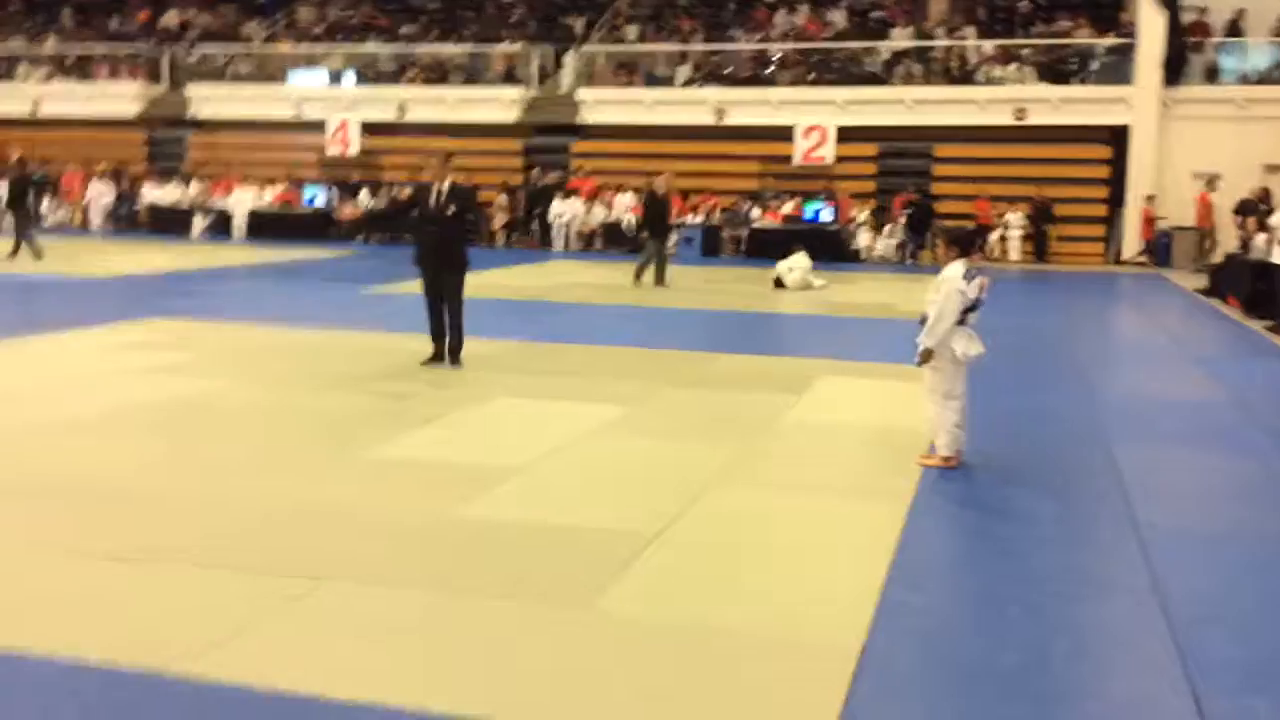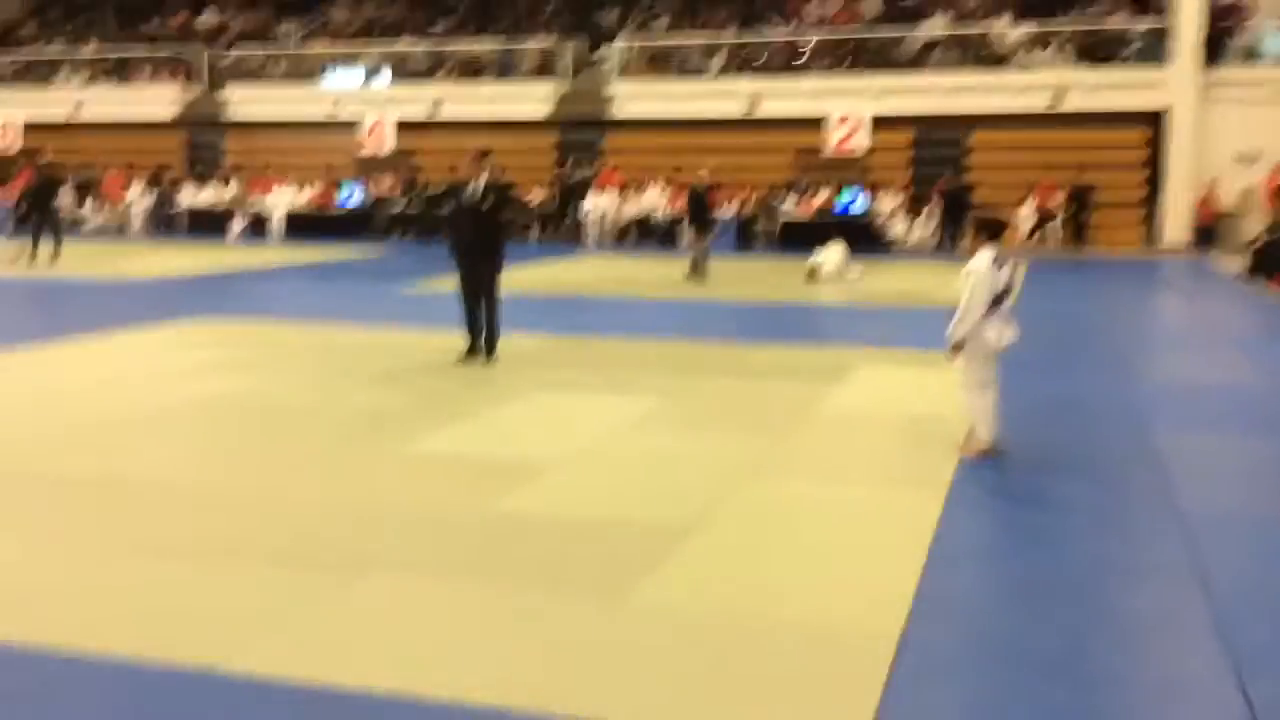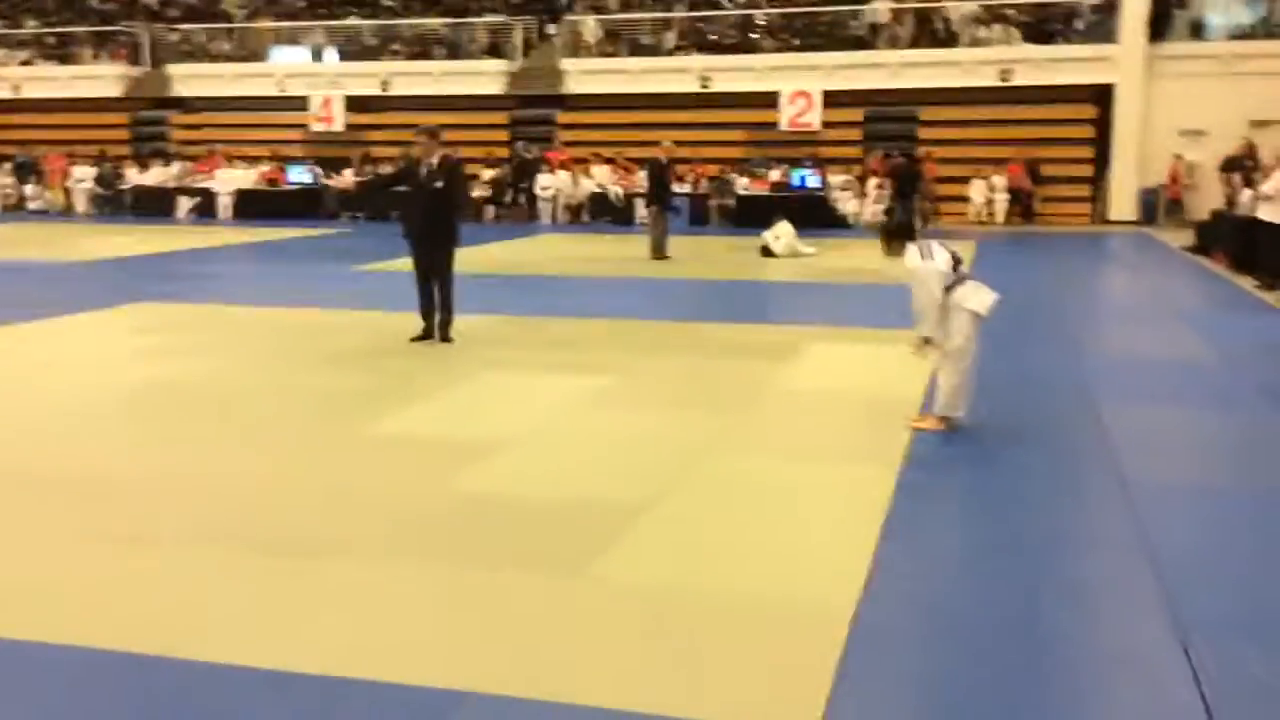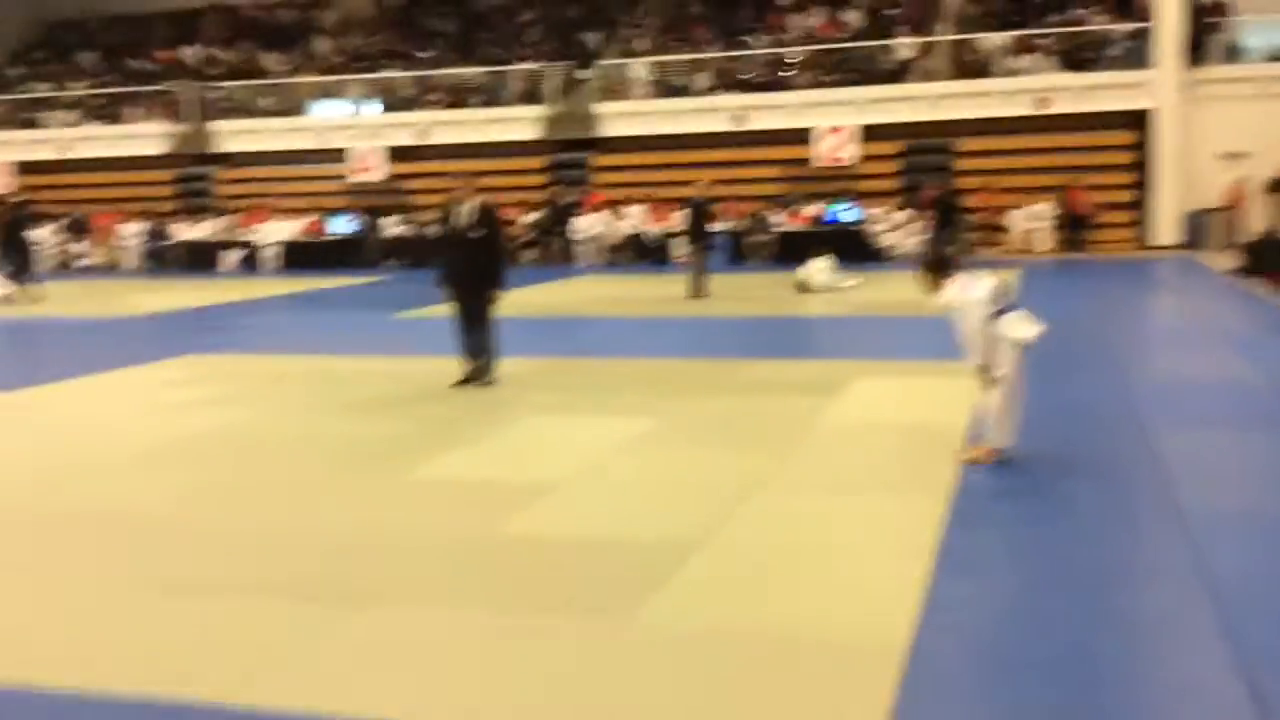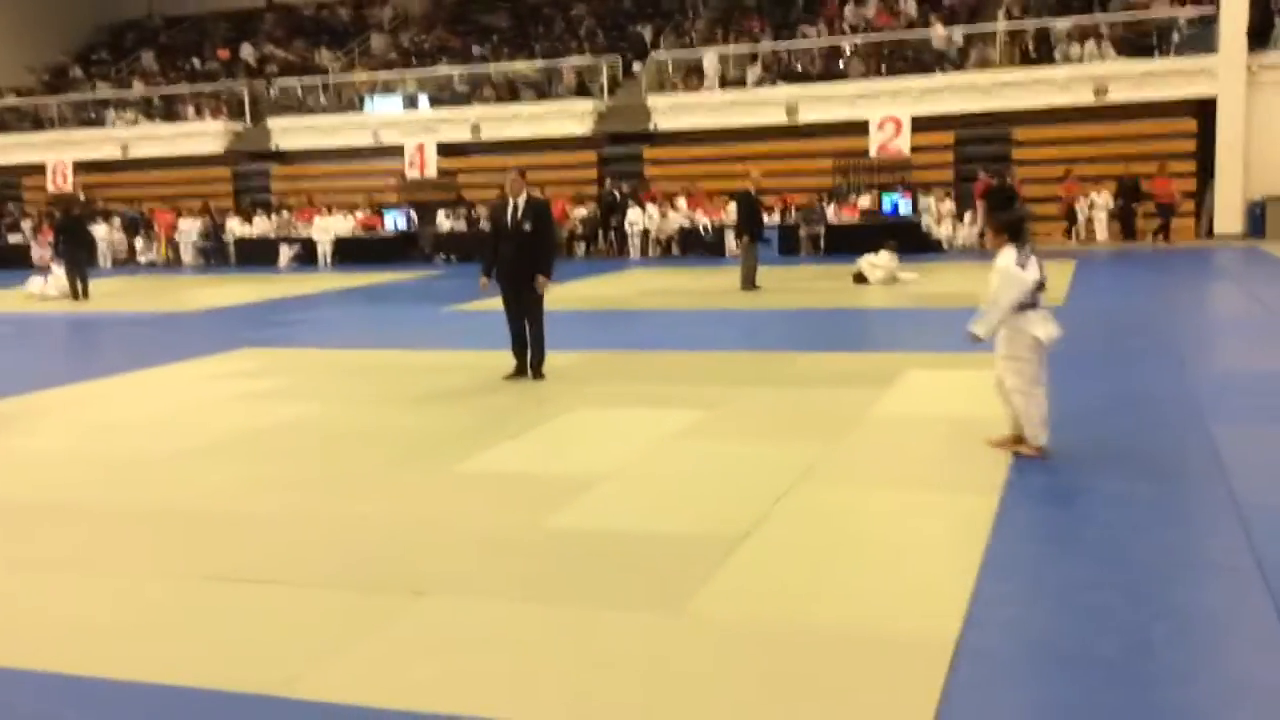
dt=0.4s
person 1, frame 1
left shoulder: (952, 277)
right shoulder: (971, 275)
left elbow: (943, 315)
left wrist: (928, 345)
left hip: (945, 344)
right hip: (956, 340)
left knee: (942, 397)
right knee: (953, 396)
left ankle: (947, 453)
right ankle: (953, 447)
person 1, frame 2
left shoulder: (981, 265)
right shoulder: (1006, 262)
left elbow: (973, 305)
right elbow: (1006, 299)
left wrist: (959, 336)
left hip: (979, 333)
right hip: (992, 329)
left knee: (977, 385)
right knee: (984, 384)
left ankle: (984, 439)
right ankle: (985, 434)
person 1, frame 3
left shoulder: (915, 262)
right shoulder: (925, 249)
left elbow: (929, 299)
left wrist: (926, 334)
left hip: (961, 305)
right hip: (963, 300)
left knee: (955, 363)
right knee: (951, 361)
left ankle: (944, 416)
right ankle: (947, 412)
person 1, frame 4
left shoulder: (956, 294)
right shoulder: (969, 281)
left elbow: (972, 329)
left wrist: (980, 364)
left hip: (1004, 335)
right hip: (1008, 329)
left knee: (999, 391)
right knee: (1004, 390)
left ankle: (994, 446)
right ankle: (996, 443)
person 1, frame 5
left shoulder: (1007, 264)
right shoulder: (1024, 256)
left elbow: (999, 303)
left wrist: (979, 330)
left hip: (1021, 330)
right hip: (1026, 326)
left knee: (1024, 386)
right knee: (1007, 381)
left ankle: (1036, 442)
right ankle: (1019, 433)
person 2, frame 1
left shoulder: (463, 193)
right shoulder: (422, 191)
left elbow: (475, 219)
right elbow: (396, 210)
right wrist: (362, 215)
left hip: (452, 259)
right hip: (428, 257)
left knee: (453, 305)
right knee: (433, 304)
left ankle: (454, 351)
right ankle: (438, 350)
person 2, frame 2
left shoulder: (497, 188)
right shoulder: (462, 186)
left hip: (486, 254)
right hip: (465, 252)
left knee: (488, 298)
right knee: (469, 298)
left ankle: (489, 346)
right ankle: (474, 344)
person 2, frame 3
left shoulder: (452, 166)
right shoulder: (413, 164)
left elbow: (459, 192)
right elbow: (389, 180)
right wrist: (356, 184)
left hip: (442, 233)
right hip: (418, 232)
left knee: (443, 280)
right knee: (424, 280)
left ankle: (444, 327)
right ankle: (428, 327)
person 2, frame 4
left shoulder: (487, 214)
right shoulder: (450, 215)
left elbow: (496, 249)
right elbow: (447, 249)
left wrist: (495, 283)
right wrist: (445, 279)
left hip: (481, 281)
right hip: (458, 280)
left knee: (481, 324)
right knee: (465, 326)
left ankle: (484, 371)
right ankle: (472, 370)
person 2, frame 5
left shoulder: (539, 206)
right shoulder: (499, 209)
left elbow: (549, 242)
right elbow: (493, 243)
left wrist: (545, 273)
right wrist: (486, 272)
left hip: (531, 275)
right hip: (507, 275)
left knee: (534, 319)
right knee: (514, 321)
left ankle: (536, 365)
right ankle: (521, 364)
